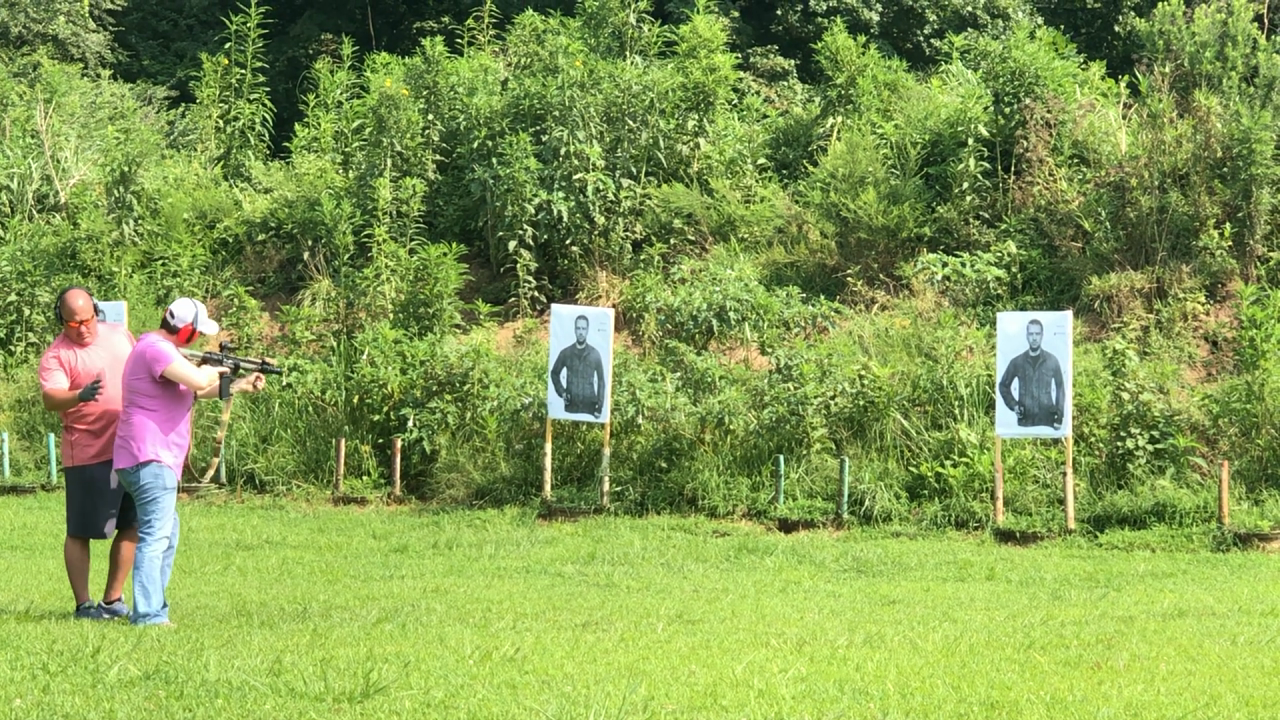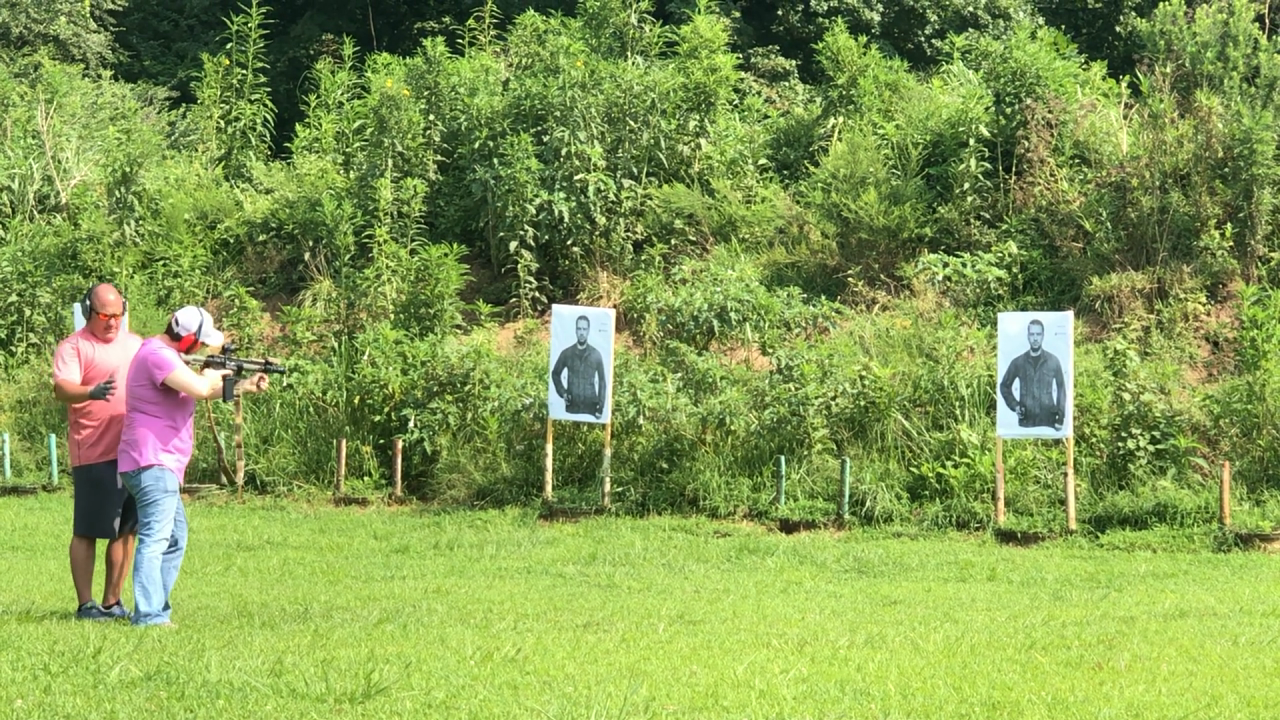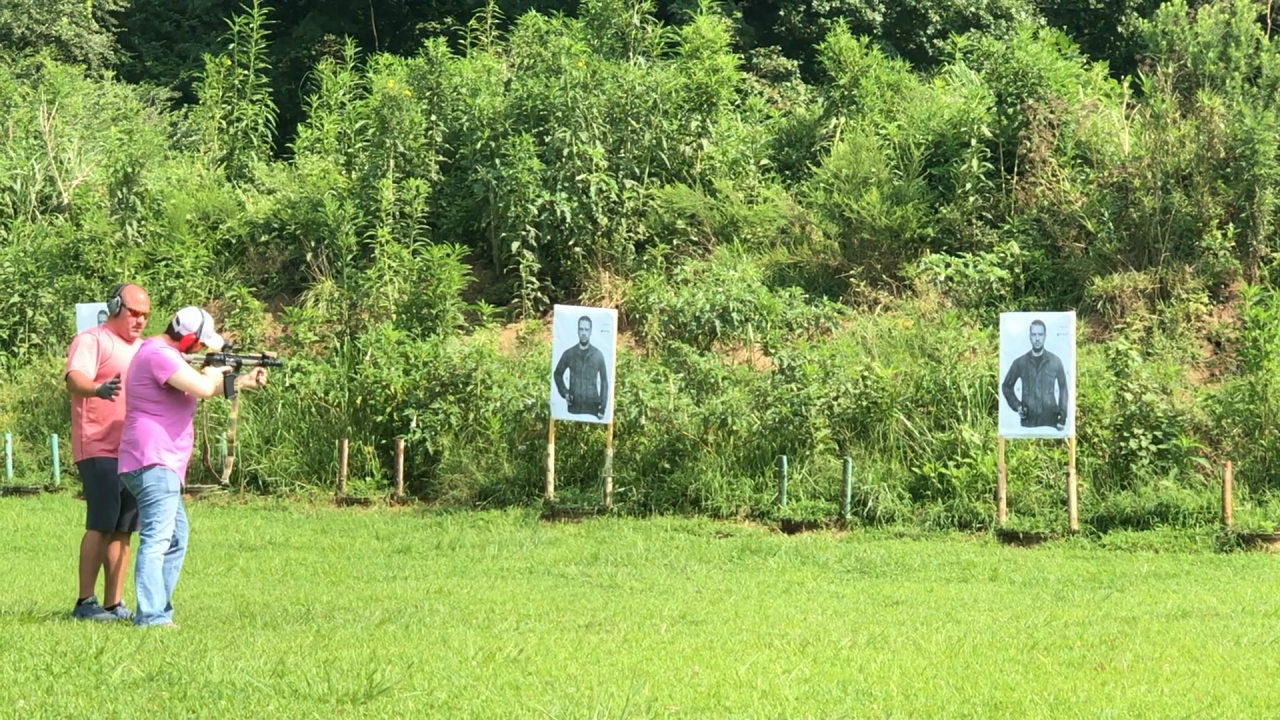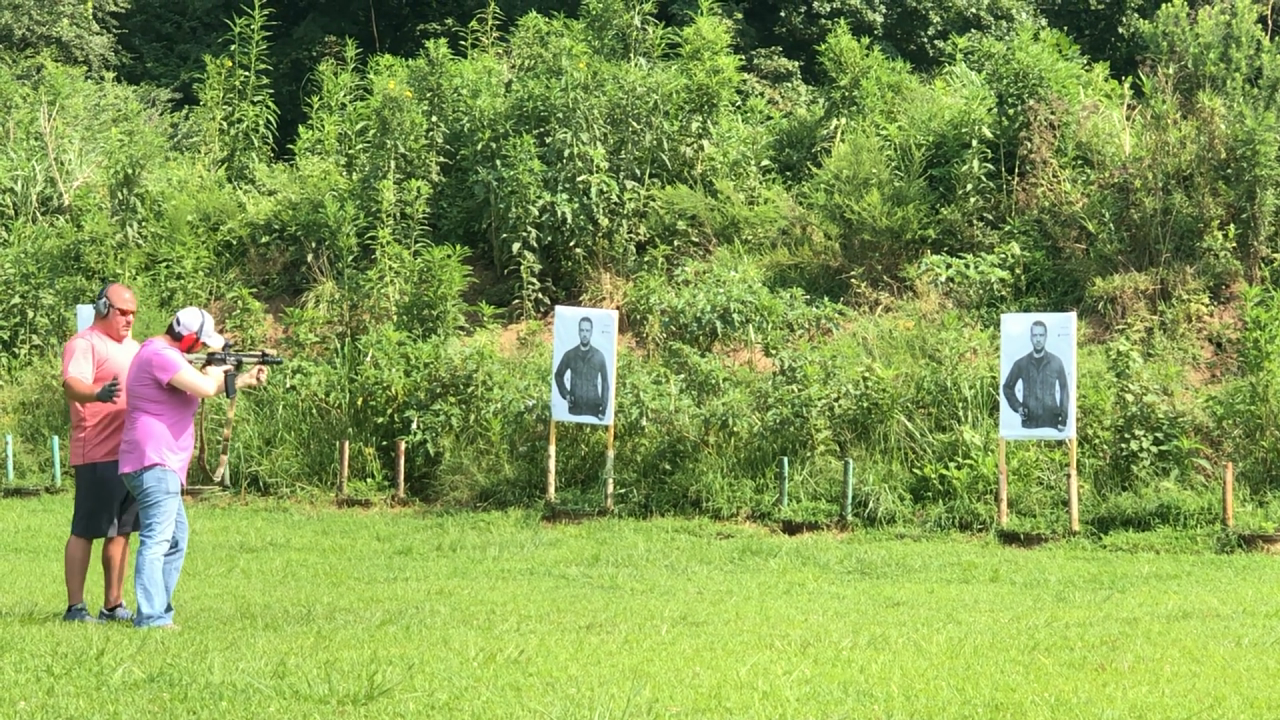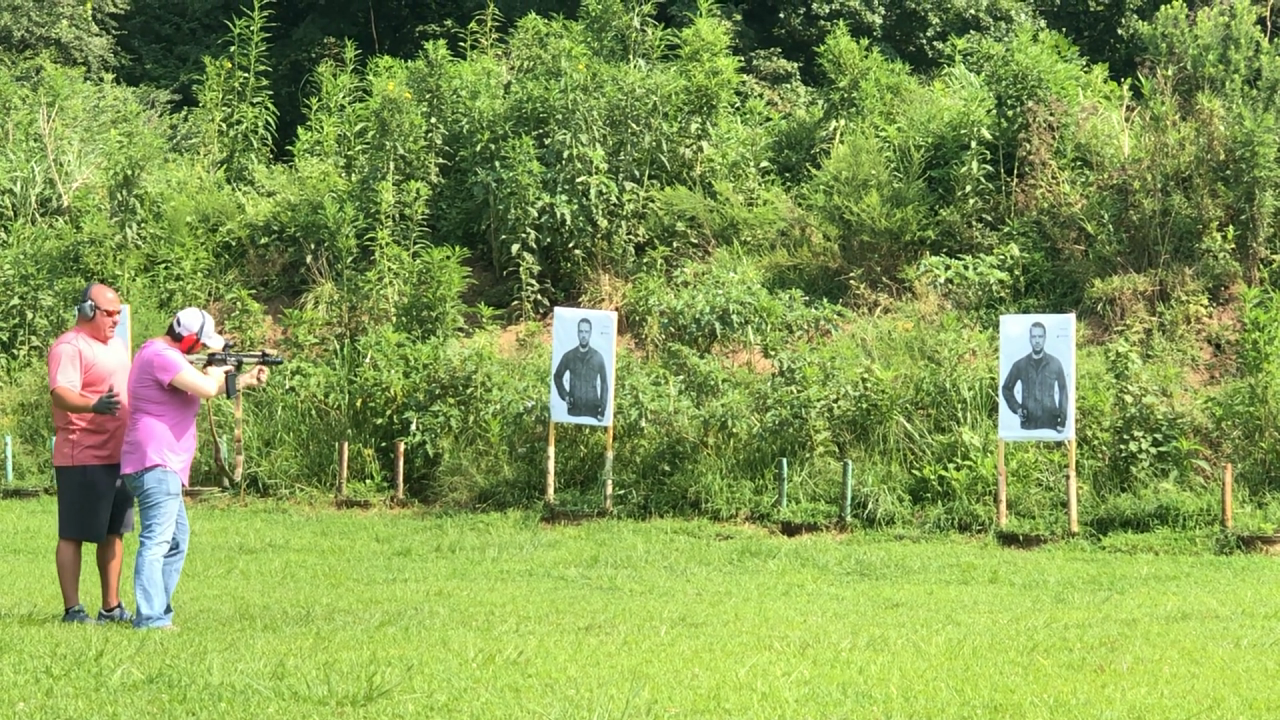
dt=0.4s
person 1, frame 1
left shoulder: (120, 335)
right shoulder: (56, 355)
right elbow: (50, 399)
right wrist: (79, 396)
right hip: (89, 455)
left knee: (132, 526)
right knee: (81, 532)
left ankle: (113, 599)
right ankle: (83, 604)
person 1, frame 2
left shoulder: (134, 343)
right shoulder: (73, 347)
right elbow: (62, 388)
right wrist: (90, 392)
right hip: (96, 455)
left knee: (127, 530)
right knee: (87, 531)
left ankle: (111, 603)
right ankle: (85, 605)
person 1, frame 3
left shoulder: (143, 348)
right shoulder: (91, 340)
right elbow: (74, 379)
right wrist: (97, 389)
right hip: (99, 450)
left knee: (122, 530)
right knee: (101, 525)
left ankle: (113, 603)
right ankle: (85, 601)
person 1, frame 4
left shoulder: (132, 346)
right shoulder: (83, 344)
right elbow: (72, 385)
right wrist: (97, 394)
right hip: (98, 455)
left knee: (120, 531)
right knee: (86, 530)
left ankle: (113, 605)
right ankle: (75, 607)
person 1, frame 5
left shoulder: (116, 345)
right shoulder: (68, 347)
right elbow: (61, 394)
right wrist: (93, 405)
left hip: (118, 455)
right hip: (83, 458)
left knee: (113, 532)
right knee: (74, 534)
left ankle: (111, 607)
right ankle: (72, 609)
person 2, frame 1
left shoulder: (160, 348)
right shoulder: (156, 349)
left elbow: (193, 391)
right elbow: (199, 381)
left wrist: (238, 386)
right wrist: (212, 371)
left hip: (153, 459)
right hip: (150, 459)
left knee: (166, 535)
right knee: (155, 535)
left ankle: (153, 608)
right ankle: (148, 614)
person 2, frame 2
left shoulder: (166, 354)
right shoulder: (158, 355)
left elbow: (195, 390)
right elbow: (199, 389)
left wrist: (243, 385)
right wrist: (213, 375)
left hip: (159, 463)
right hip: (152, 462)
left knee: (175, 538)
right knee: (155, 538)
left ankle: (155, 609)
right ankle: (148, 615)
person 2, frame 3
left shoulder: (165, 352)
right shoulder: (160, 354)
left elbow: (194, 388)
right elbow: (202, 388)
left wrist: (242, 382)
right wrist: (213, 374)
left hip: (160, 463)
right hip: (154, 462)
left knee: (175, 537)
right knee: (157, 538)
left ankle: (158, 609)
right ankle: (150, 616)
person 2, frame 4
left shoulder: (164, 352)
right shoulder: (161, 355)
left elbow: (195, 387)
right elbow: (205, 388)
left wrist: (243, 380)
right wrist: (215, 374)
left hip: (161, 463)
right hip: (155, 462)
left knee: (175, 538)
right knee: (157, 539)
left ankle: (158, 610)
right ankle: (151, 617)
person 2, frame 5
left shoulder: (164, 353)
right shoulder: (162, 356)
left elbow: (197, 387)
right elbow: (207, 389)
left wrist: (243, 380)
right wrist: (216, 374)
left hip: (161, 464)
right hip: (156, 463)
left knee: (175, 540)
right knee: (157, 540)
left ankle: (158, 612)
right ankle: (150, 618)
